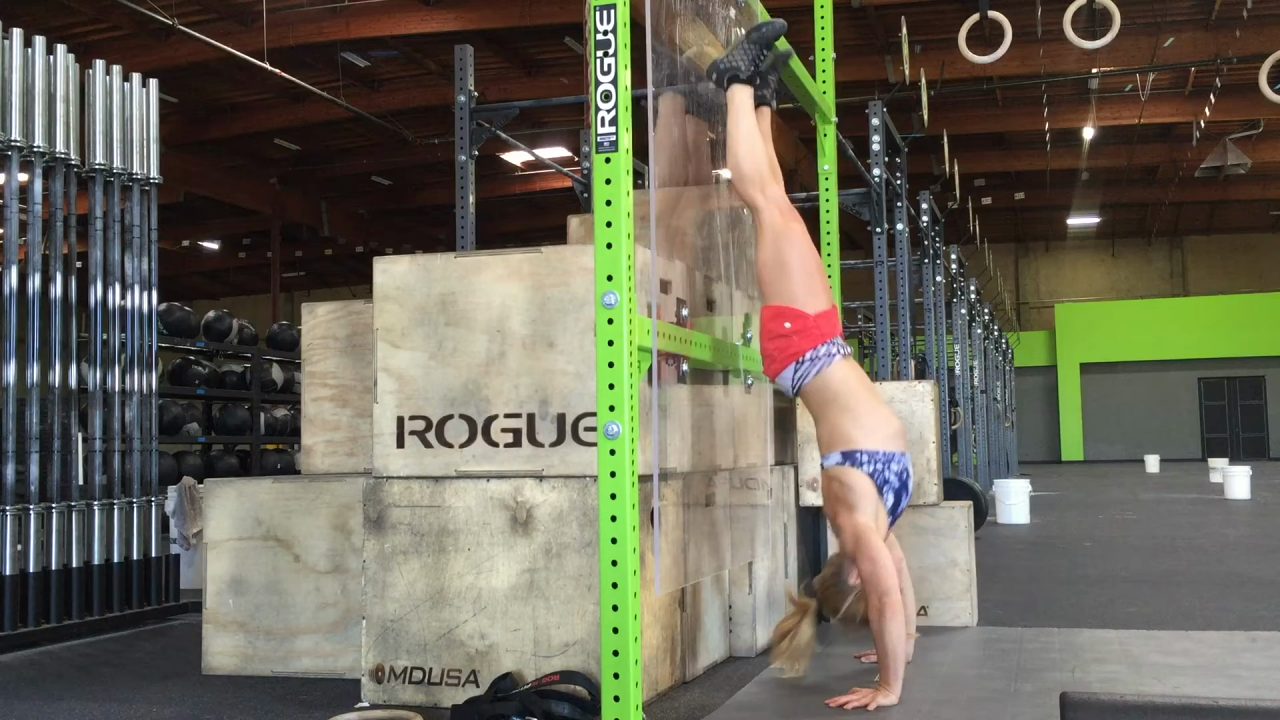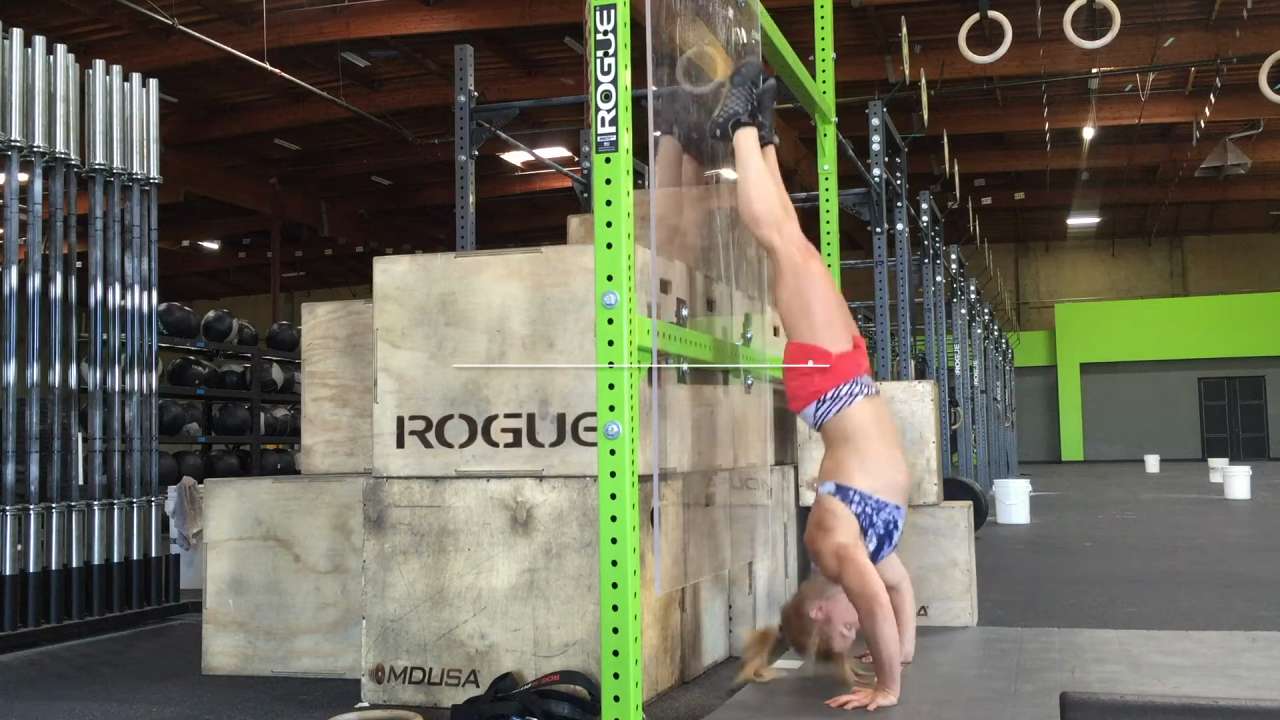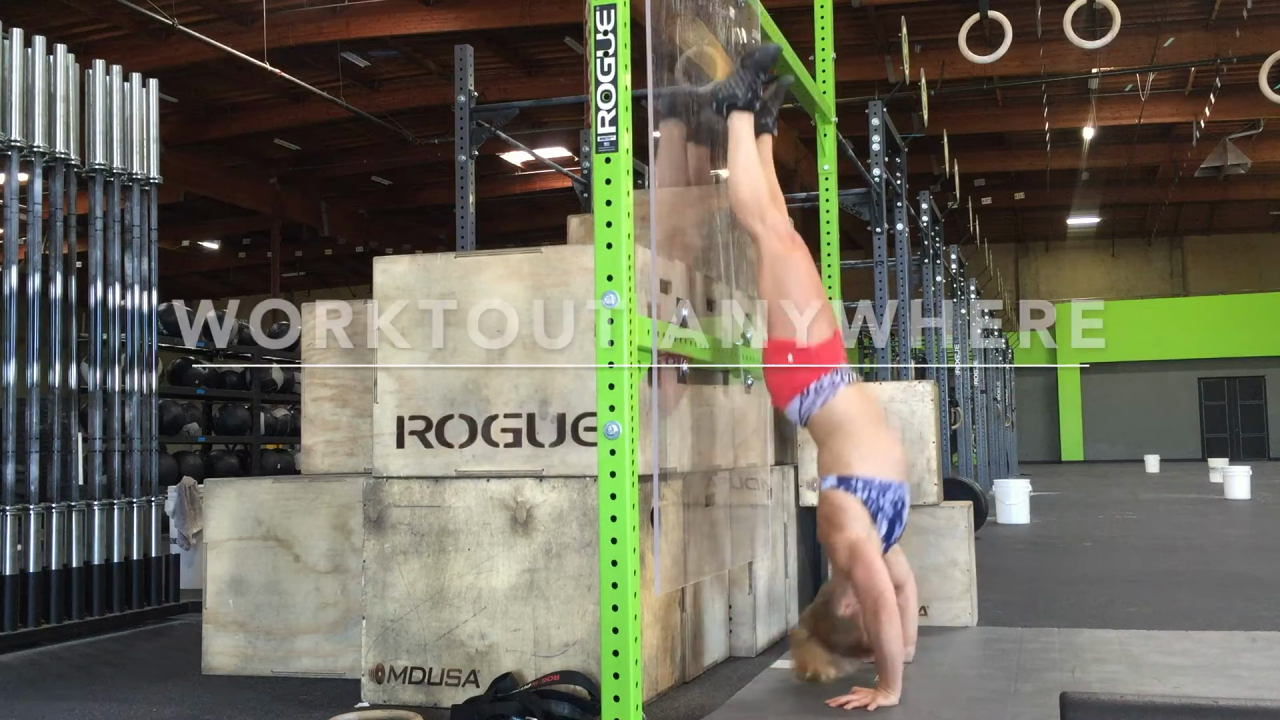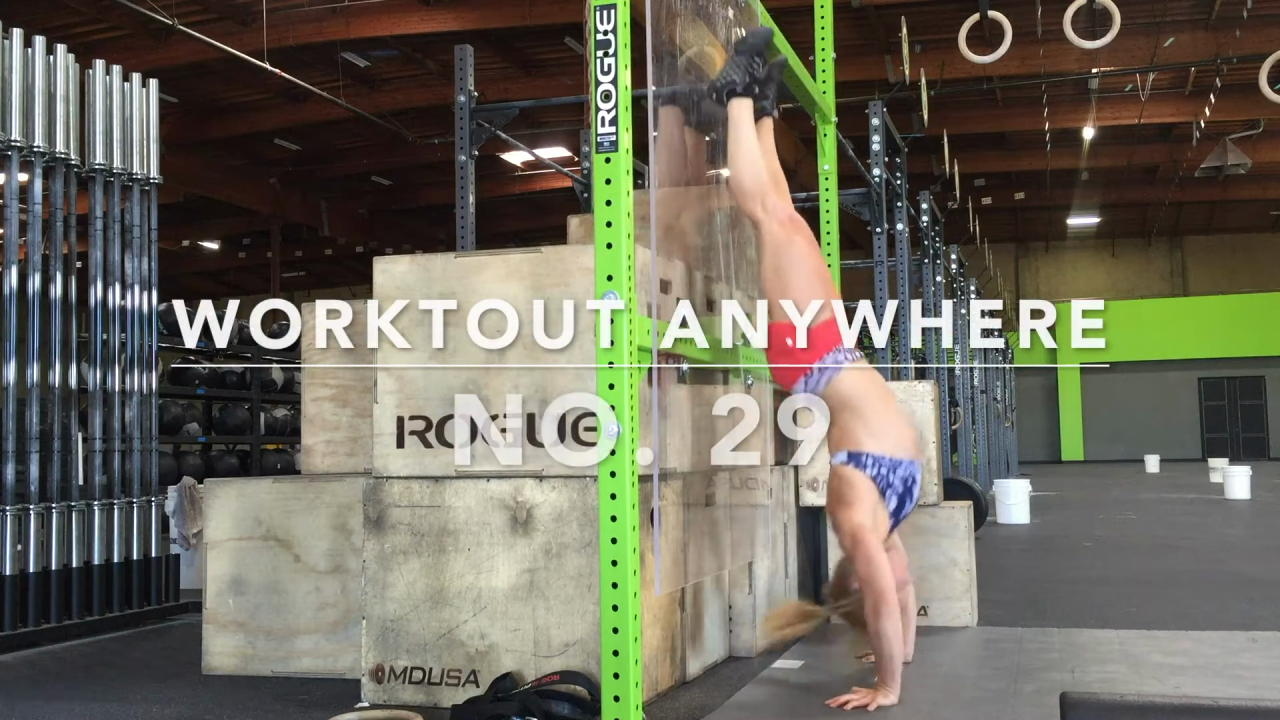
dt=0.5s
person 1, frame 1
left shoulder: (863, 512)
right shoulder: (857, 512)
left wrist: (896, 663)
right wrist: (889, 686)
left hip: (813, 347)
right hip: (805, 347)
left knee: (772, 204)
right knee: (768, 202)
left ankle: (755, 91)
right ankle: (741, 79)
person 1, frame 2
right shoulder: (836, 541)
left wrist: (897, 664)
right wrist: (887, 686)
left hip: (836, 377)
right hip: (830, 376)
left knee: (788, 245)
right knee: (785, 242)
right ankle: (745, 124)
person 1, frame 3
right shoulder: (850, 530)
left wrist: (899, 658)
right wrist: (890, 686)
left hip: (816, 371)
right hip: (808, 371)
left knee: (777, 232)
right knee: (773, 230)
left ankle: (758, 119)
right ankle: (743, 107)
person 1, frame 4
left shoulder: (866, 506)
right shoulder: (859, 509)
right wrist: (888, 686)
left hip: (823, 352)
right hip: (815, 351)
left knee: (779, 217)
right knee: (773, 215)
left ankle: (756, 101)
right ankle: (741, 94)
